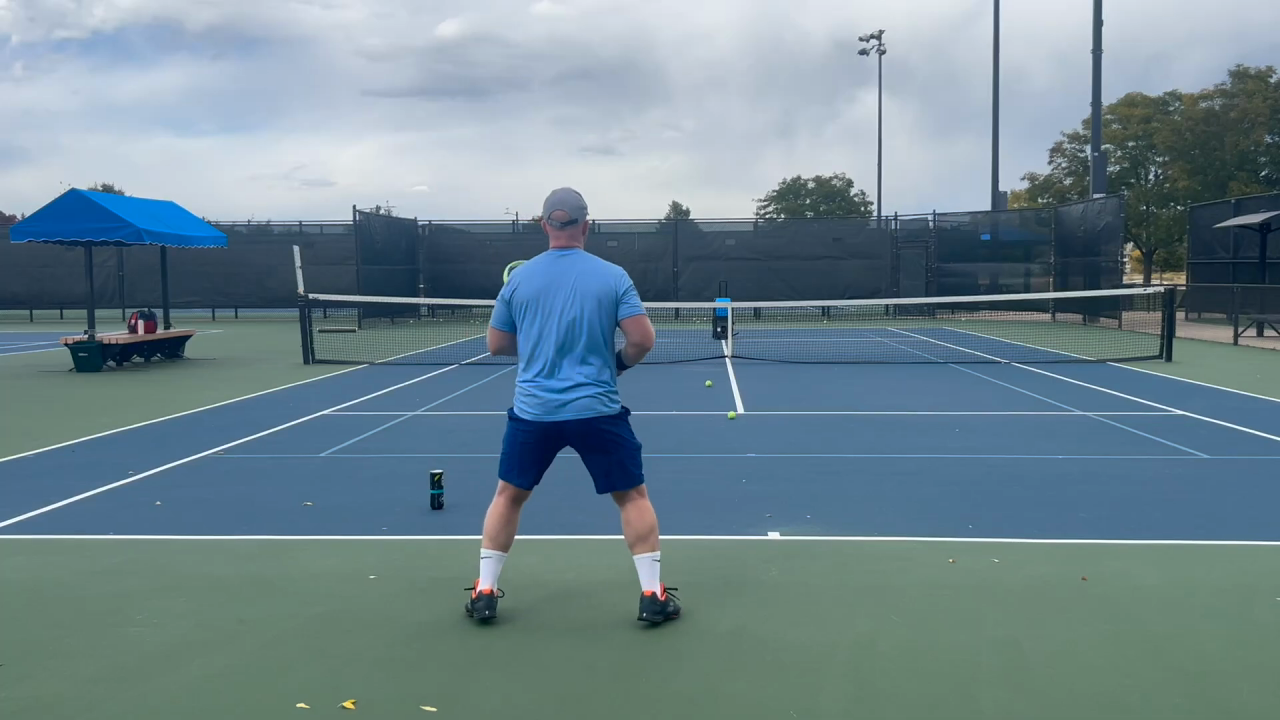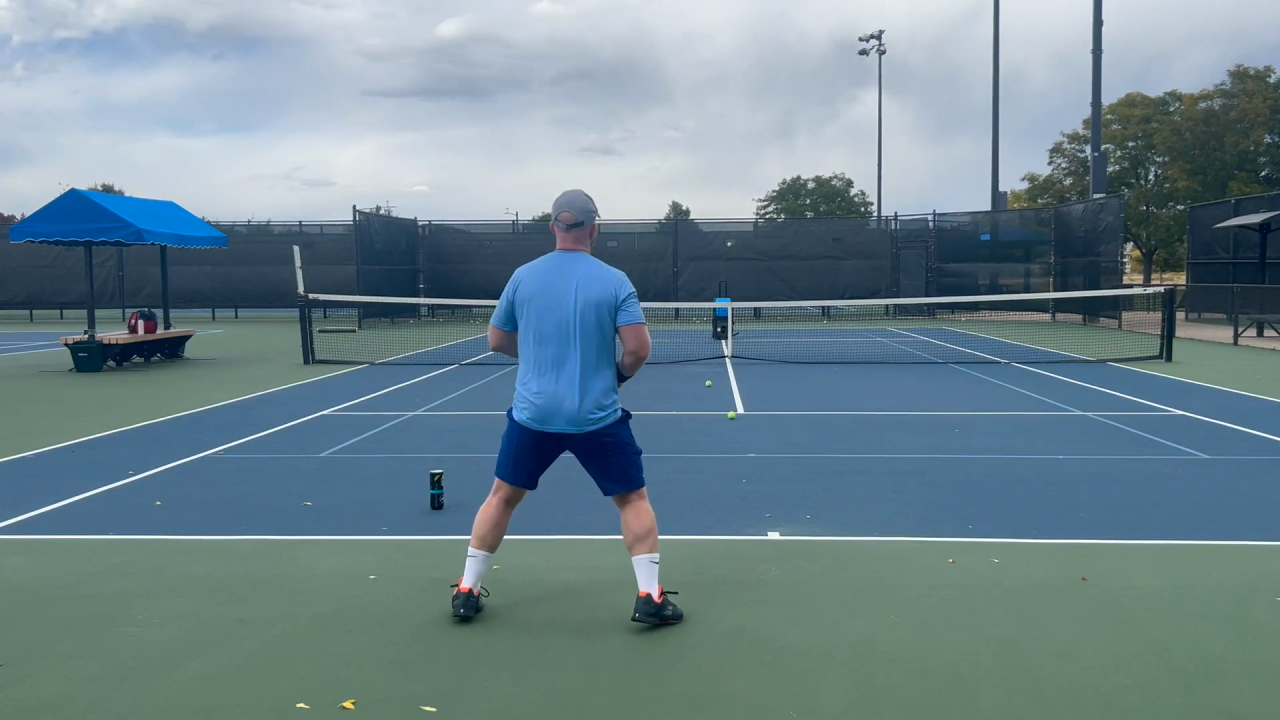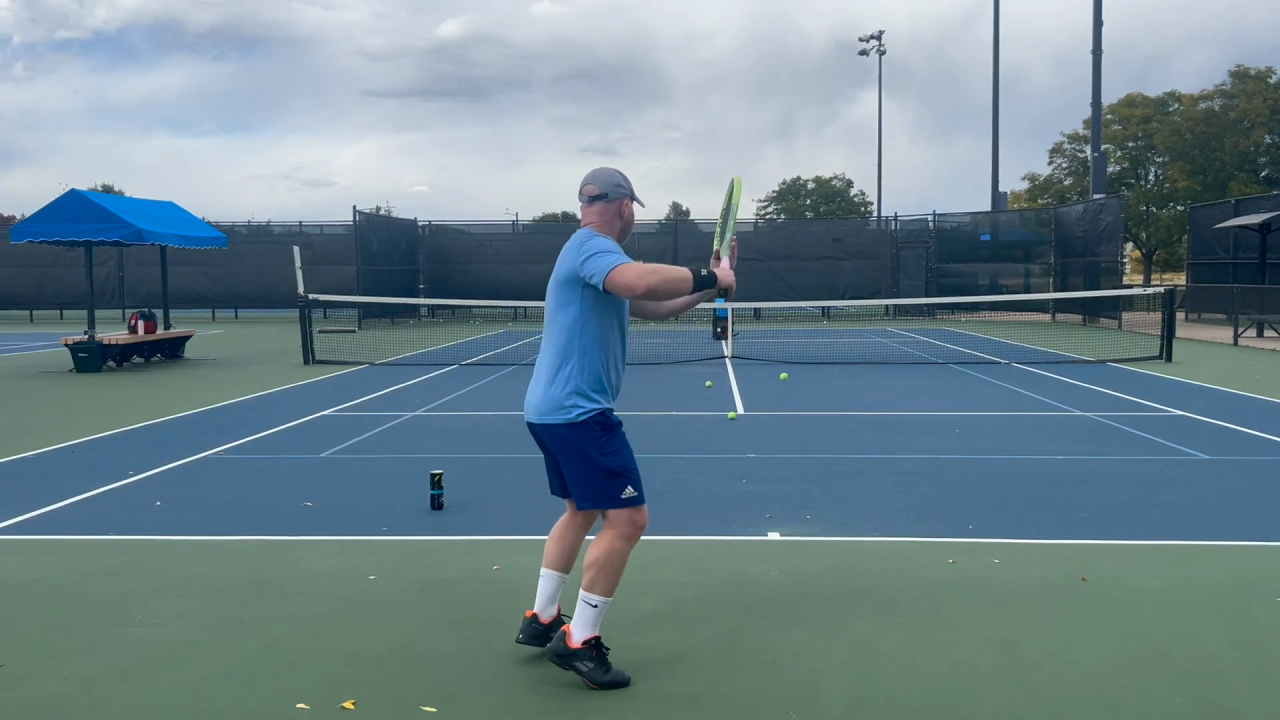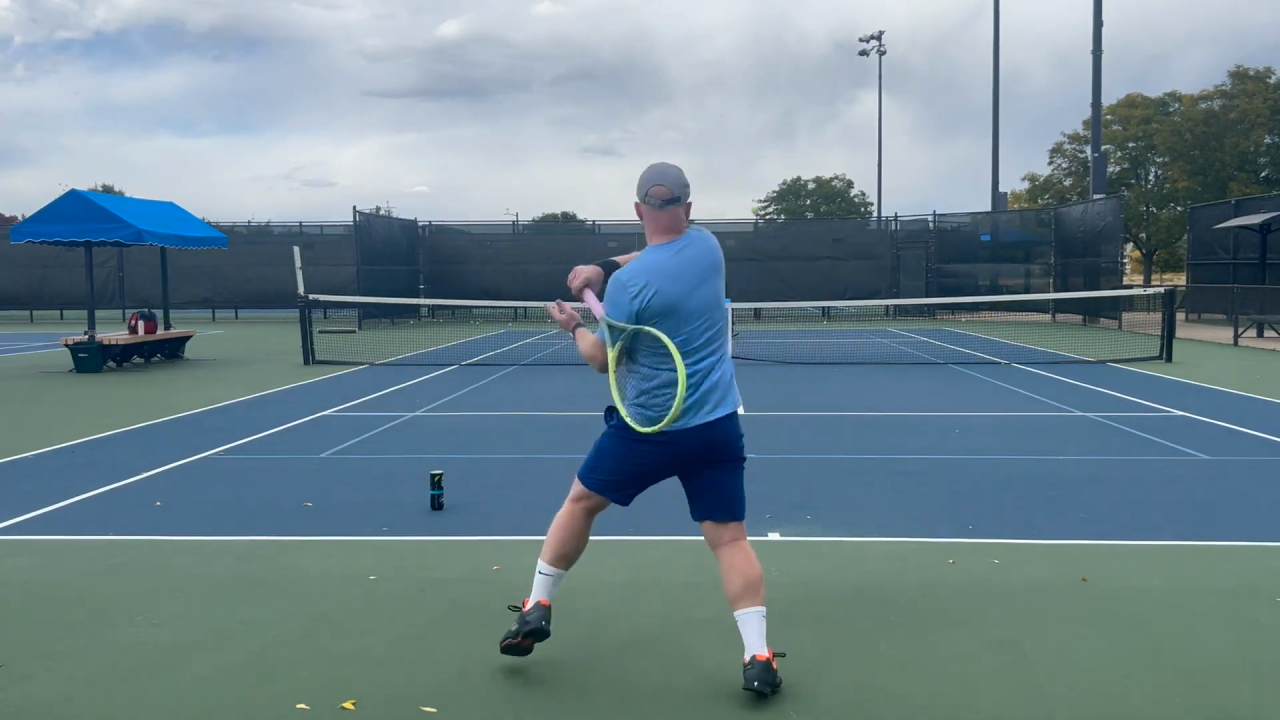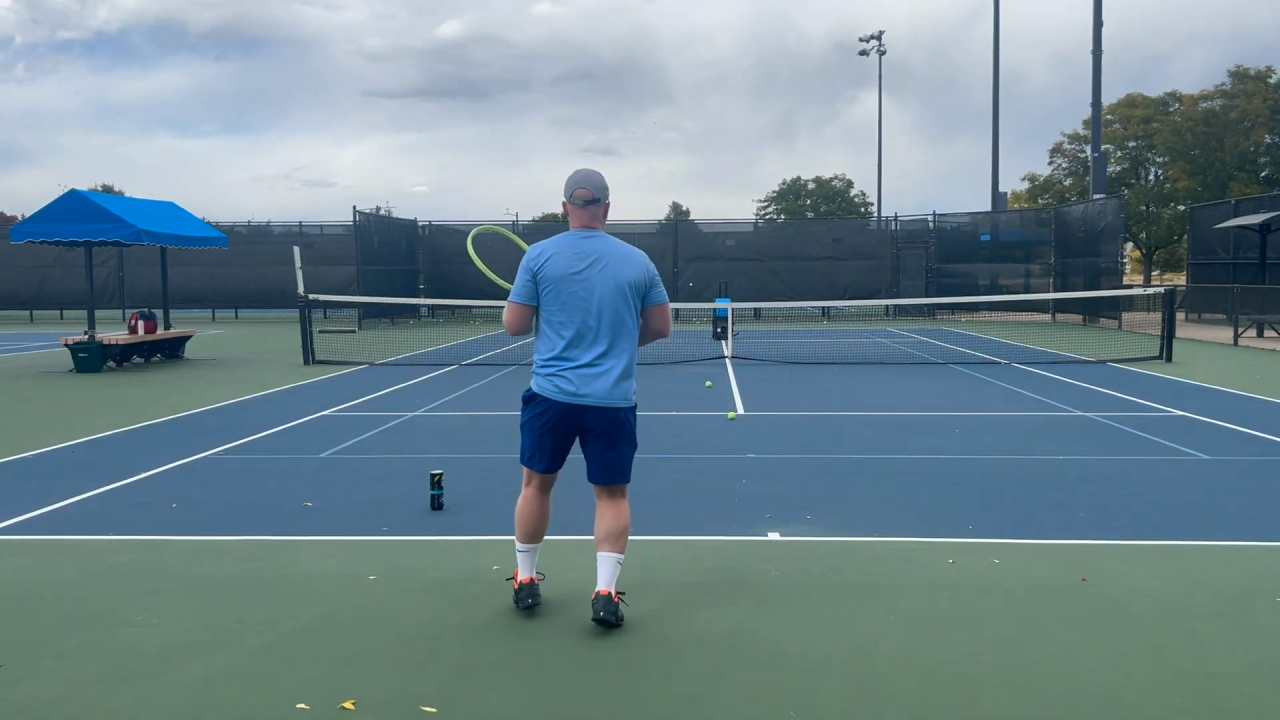
dt=1s
person 1, frame 1
left shoulder: (518, 278)
right shoulder: (613, 276)
left elbow: (497, 346)
right elbow: (643, 341)
right wrist: (620, 362)
left hip: (533, 412)
right hip: (598, 411)
left knee: (508, 496)
right knee: (633, 497)
left ankle: (485, 592)
right ankle: (653, 595)
person 1, frame 2
left shoulder: (521, 278)
right shoulder: (614, 281)
left elbow: (498, 343)
right elbow: (639, 350)
right wrist: (620, 373)
left hip: (532, 415)
right hip: (596, 417)
left knee: (502, 496)
right knee: (634, 499)
left ankle: (467, 590)
right ankle: (651, 597)
person 1, frame 3
left shoulder: (594, 254)
right shoulder: (591, 246)
left elbow: (655, 304)
right elbow: (641, 282)
left wrist: (705, 285)
right wrist: (707, 278)
left hip: (554, 411)
right hip: (579, 413)
left knee: (583, 511)
right knee: (624, 522)
left ankle: (541, 619)
right ankle: (577, 641)
person 1, frame 4
left shoulder: (631, 281)
right shoulder: (708, 245)
left elbow: (601, 359)
left wrist: (575, 329)
right wrist: (601, 270)
left hip: (653, 427)
right hip: (718, 423)
left knee: (579, 503)
right knee: (730, 538)
left ankle: (535, 611)
right ankle: (760, 660)
person 1, frame 5
left shoulder: (538, 255)
right shoulder: (637, 260)
left elbow: (513, 325)
right elbow: (661, 327)
left hip: (551, 395)
right hip: (613, 401)
left knee: (536, 485)
right knee: (612, 497)
left ankle: (527, 582)
right ankle: (605, 595)
